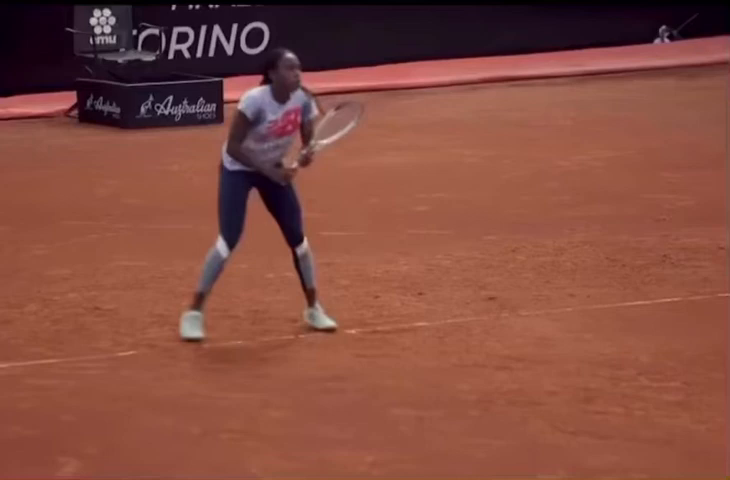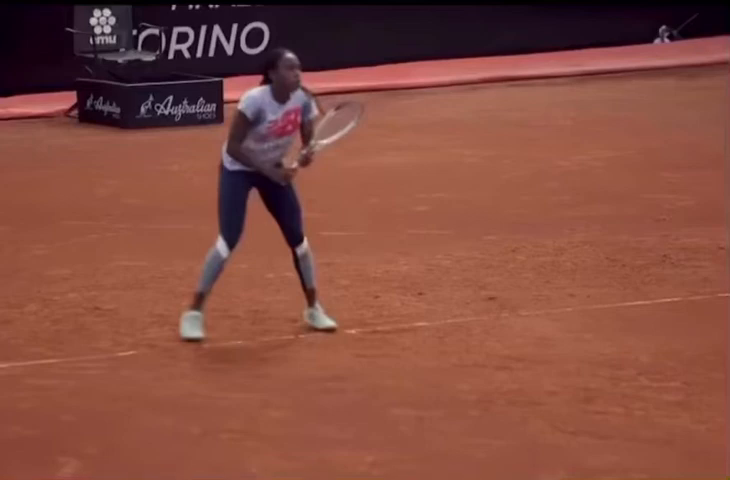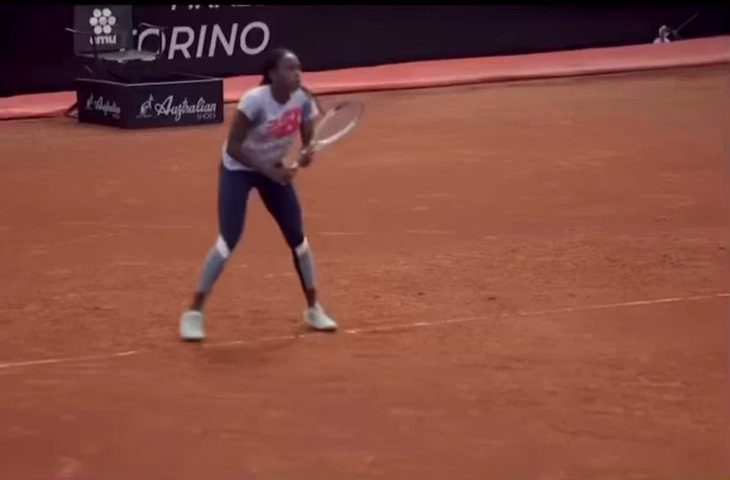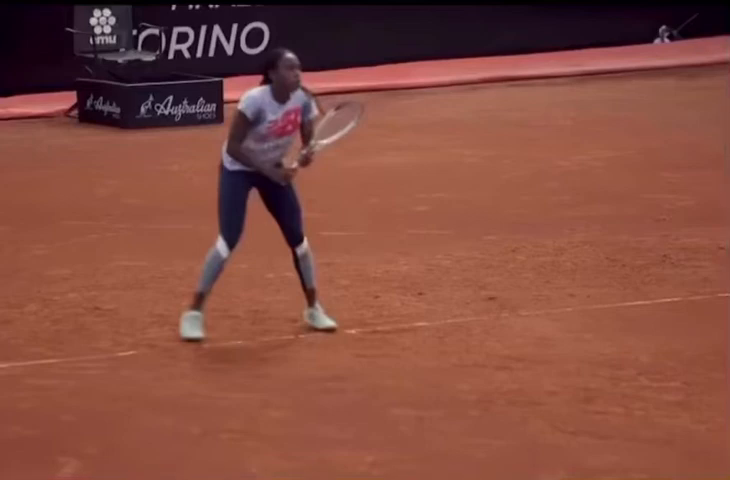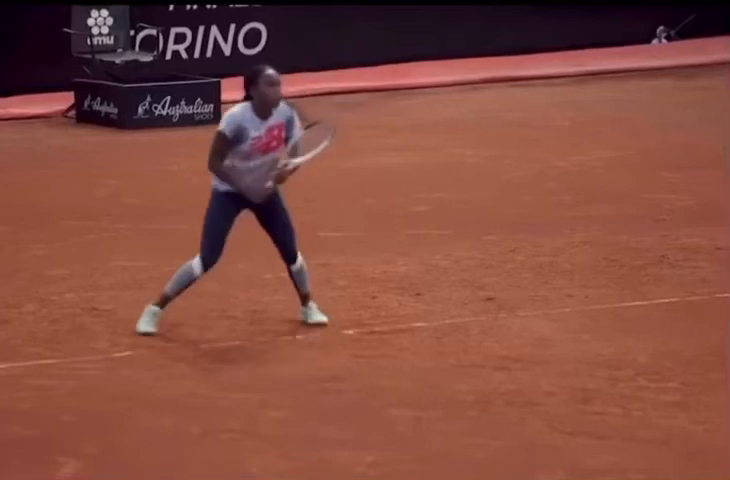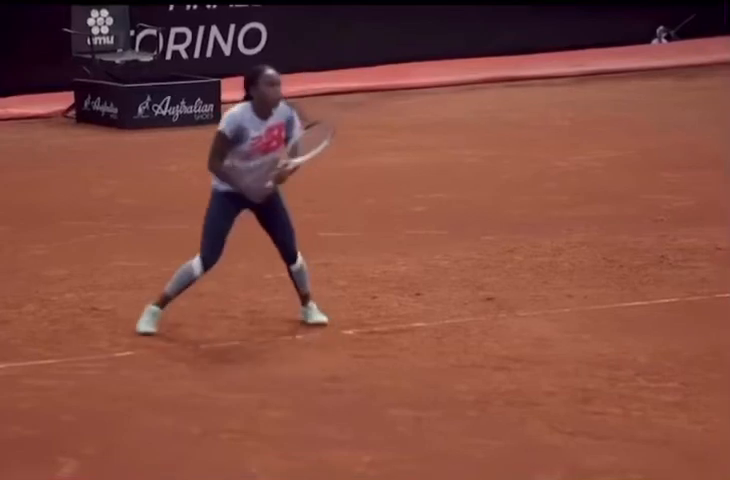
dt=0.3s
person 1, frame 1
left shoulder: (303, 100)
right shoulder: (255, 100)
left elbow: (309, 141)
right elbow: (233, 147)
left wrist: (307, 156)
right wrist: (270, 172)
left hip: (275, 169)
right hip: (238, 170)
left knee: (297, 238)
right knee: (228, 240)
left ankle: (313, 308)
right ankle: (194, 312)
person 1, frame 2
left shoulder: (303, 100)
right shoulder: (255, 100)
left elbow: (309, 141)
right elbow: (233, 147)
left wrist: (307, 156)
right wrist: (269, 171)
left hip: (274, 169)
right hip: (239, 170)
left knee: (298, 238)
right knee: (228, 240)
left ankle: (313, 308)
right ankle: (194, 312)
person 1, frame 3
left shoulder: (303, 100)
right shoulder: (255, 100)
left elbow: (309, 141)
right elbow: (233, 147)
left wrist: (307, 156)
right wrist: (269, 172)
left hip: (274, 170)
right hip: (238, 170)
left knee: (297, 238)
right knee: (229, 240)
left ankle: (313, 308)
right ankle: (194, 312)
person 1, frame 4
left shoulder: (303, 100)
right shoulder: (255, 100)
left elbow: (309, 140)
right elbow: (233, 147)
left wrist: (307, 155)
right wrist: (269, 171)
left hip: (274, 169)
right hip: (238, 169)
left knee: (298, 238)
right knee: (228, 240)
left ankle: (313, 309)
right ankle: (194, 312)
person 1, frame 5
left shoulder: (287, 114)
right shoulder: (236, 117)
right elbow: (214, 163)
left wrist: (285, 172)
right wrist: (246, 189)
left hip: (265, 188)
right hip: (229, 190)
left knee: (290, 252)
right knee: (207, 259)
left ankle: (308, 305)
right ankle: (155, 309)
person 1, frame 6
left shoulder: (287, 114)
right shoulder: (236, 118)
right elbow: (214, 162)
left wrist: (285, 171)
right wrist: (245, 188)
left hip: (265, 188)
right hip: (229, 191)
left knee: (290, 252)
right knee: (207, 259)
left ankle: (308, 306)
right ankle: (154, 309)
